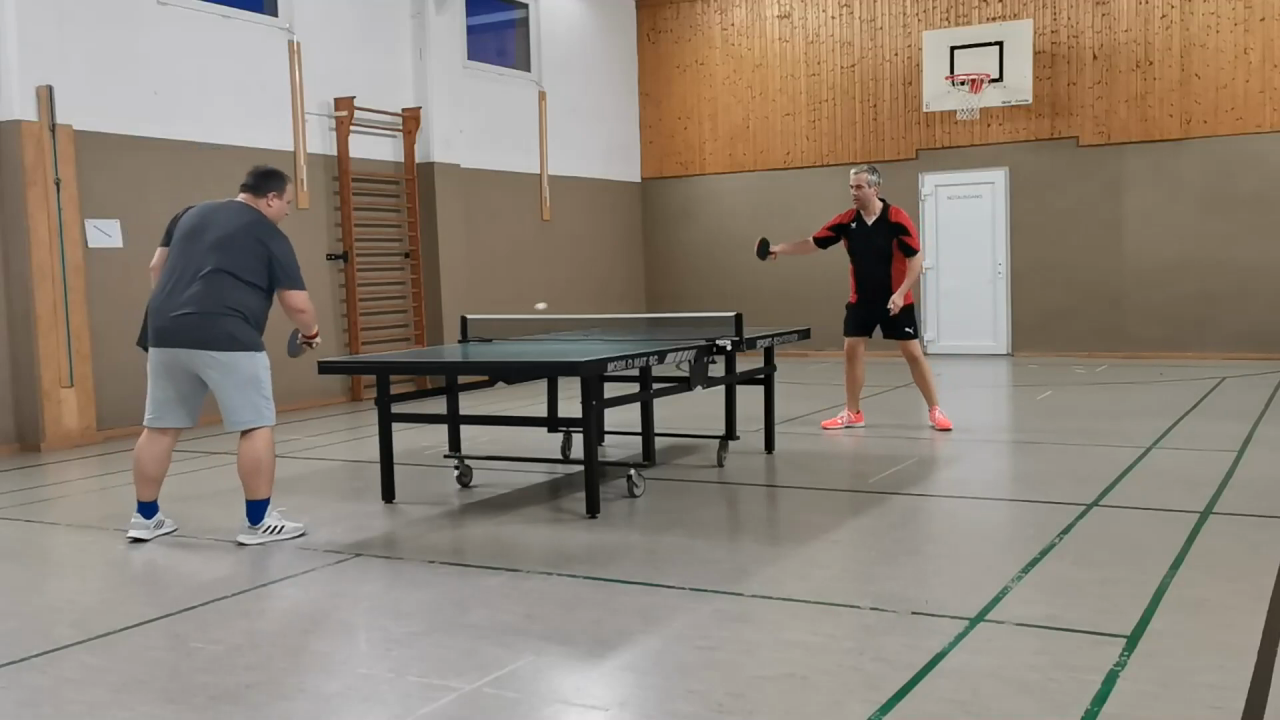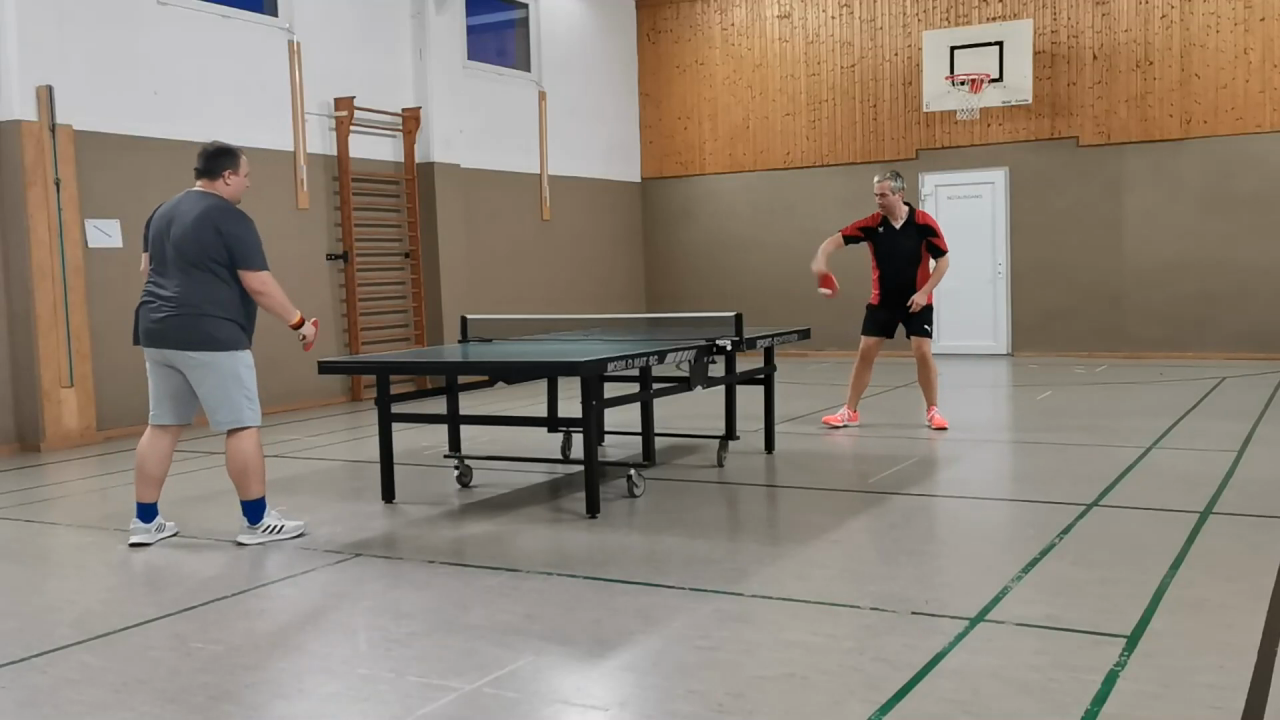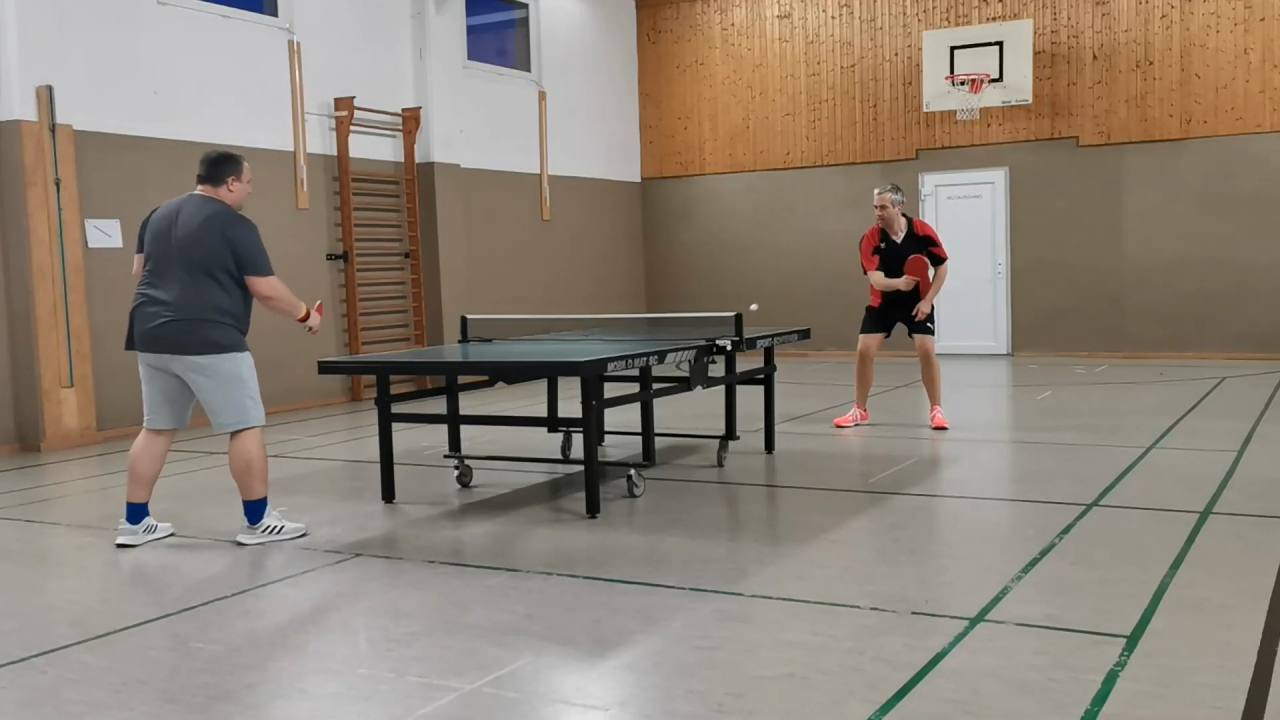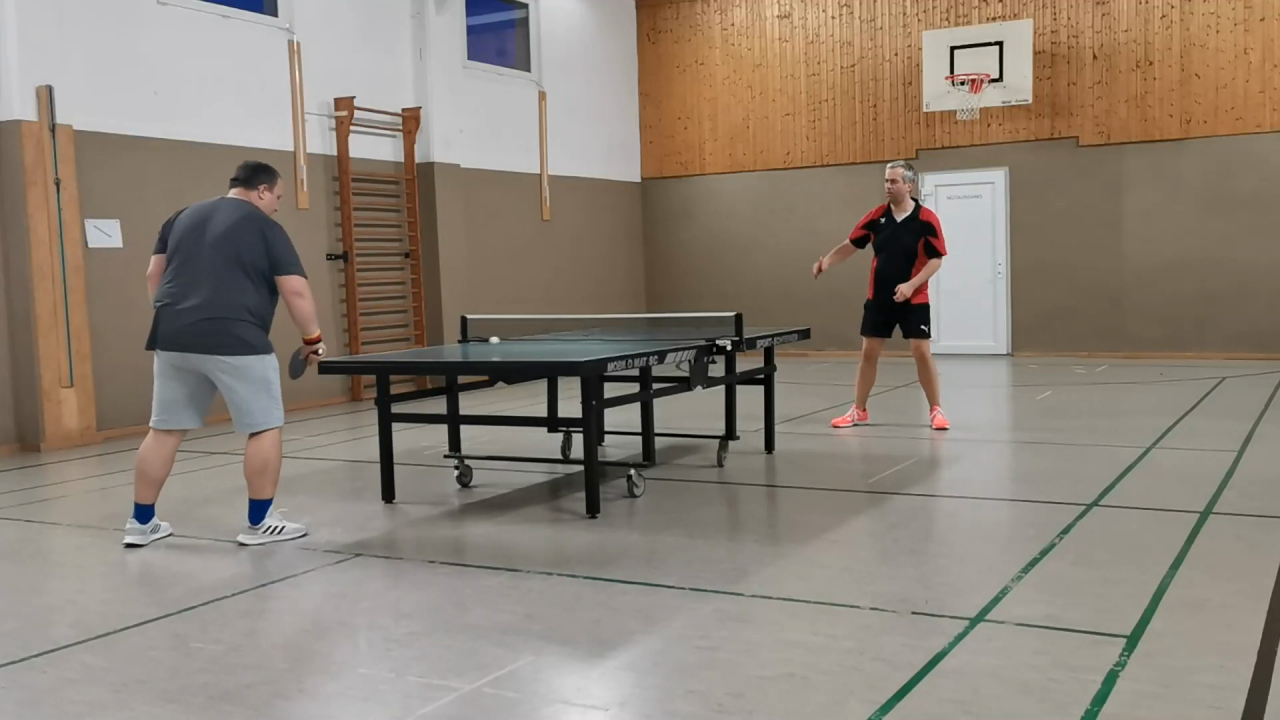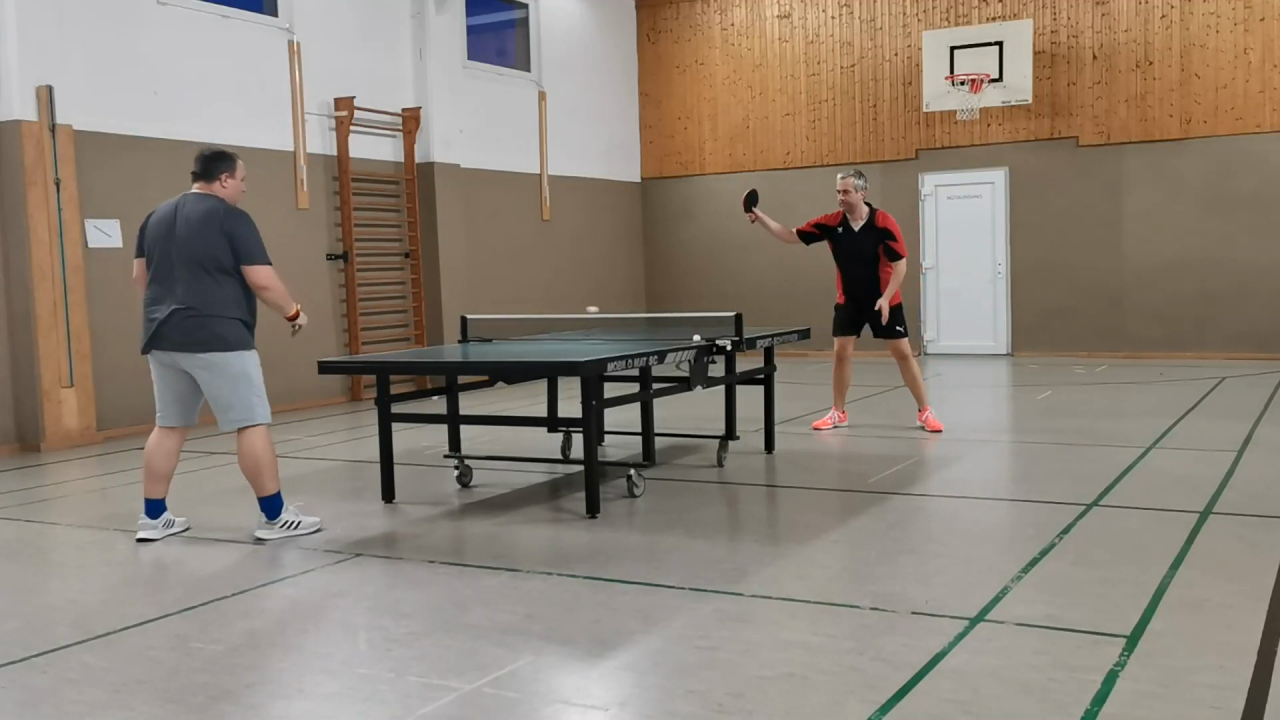
dt=1s
person 1, frame 1
left shoulder: (191, 214)
right shoulder: (269, 236)
left elbow: (157, 266)
right elbow: (299, 303)
right wrist: (310, 333)
left hip: (166, 335)
right hip: (226, 339)
left knee: (160, 427)
right knee: (256, 426)
left ankle: (146, 518)
right ankle: (259, 521)
person 1, frame 2
left shoulder: (163, 212)
right shoulder: (231, 219)
left elbow: (149, 270)
right elbow: (259, 285)
right wrist: (298, 321)
left hip: (159, 333)
right hip: (212, 337)
left knee: (162, 426)
right knee: (242, 426)
left ankle: (145, 521)
right ankle: (257, 521)
person 1, frame 3
left shoulder: (159, 215)
right shoulder: (235, 226)
left elbow: (140, 271)
right elbow: (266, 291)
right wrist: (304, 315)
left hip: (153, 338)
right hip: (210, 341)
left knee: (157, 429)
right knee: (246, 426)
left ankle: (134, 522)
right ankle: (259, 521)
person 1, frame 4
left shoulder: (183, 218)
right shoulder: (267, 229)
left elbow: (155, 275)
right elbow: (296, 291)
right wrist: (313, 338)
left hip: (174, 340)
right hip: (235, 342)
left knee: (165, 429)
right knee: (265, 427)
left ankle: (141, 522)
right ankle: (261, 522)
person 1, frame 5
left shoulder: (156, 217)
right shoulder: (233, 218)
left elbow: (140, 277)
right elbow: (262, 282)
right wrist: (293, 313)
left hip: (164, 339)
right hip: (219, 338)
left knee: (169, 426)
right knee: (252, 423)
left ankle: (153, 517)
right ankle: (274, 516)
person 2, frame 1
left shoulder: (897, 218)
right shoulder: (845, 221)
left elbow: (916, 259)
right elbow: (812, 244)
left wrist: (900, 292)
right wrist: (779, 249)
left hip: (895, 300)
right hip: (860, 300)
left knee: (914, 353)
right knee: (852, 352)
left ankle: (935, 410)
right ankle: (853, 413)
person 2, frame 2
left shoulder: (924, 223)
right shoulder: (872, 224)
left elbow: (943, 260)
right elbow: (837, 239)
left wrist: (924, 292)
right wrist: (820, 259)
left hip: (917, 301)
right hip: (881, 301)
left knee: (923, 353)
right knee: (866, 352)
left ankle: (932, 412)
right ankle: (850, 411)
person 2, frame 3
left shoulder: (923, 232)
right shoulder: (870, 238)
left elbow: (941, 267)
right elbow: (874, 278)
left wrist: (928, 300)
right wrist: (898, 283)
left hip: (917, 304)
right hip: (882, 304)
left knee: (927, 351)
right knee: (864, 351)
left ankle: (936, 410)
right ankle: (860, 410)
person 2, frame 4
left shoulder: (927, 220)
right shoulder: (876, 217)
left elbow: (936, 259)
right elbow: (850, 246)
left wrist: (911, 284)
right wrist: (826, 261)
left hip: (914, 300)
right hip: (878, 299)
left knee: (922, 353)
right knee: (869, 353)
left ankle: (936, 410)
right ankle: (859, 410)
person 2, frame 5
left shoulder: (884, 222)
right shoulder: (831, 223)
left elbow: (900, 263)
right elbow: (793, 235)
left wrist: (886, 297)
right wrist: (762, 219)
left hip: (883, 302)
right hip: (848, 302)
left knee: (903, 352)
right knee: (841, 353)
left ankle: (925, 411)
right ankle: (838, 412)
